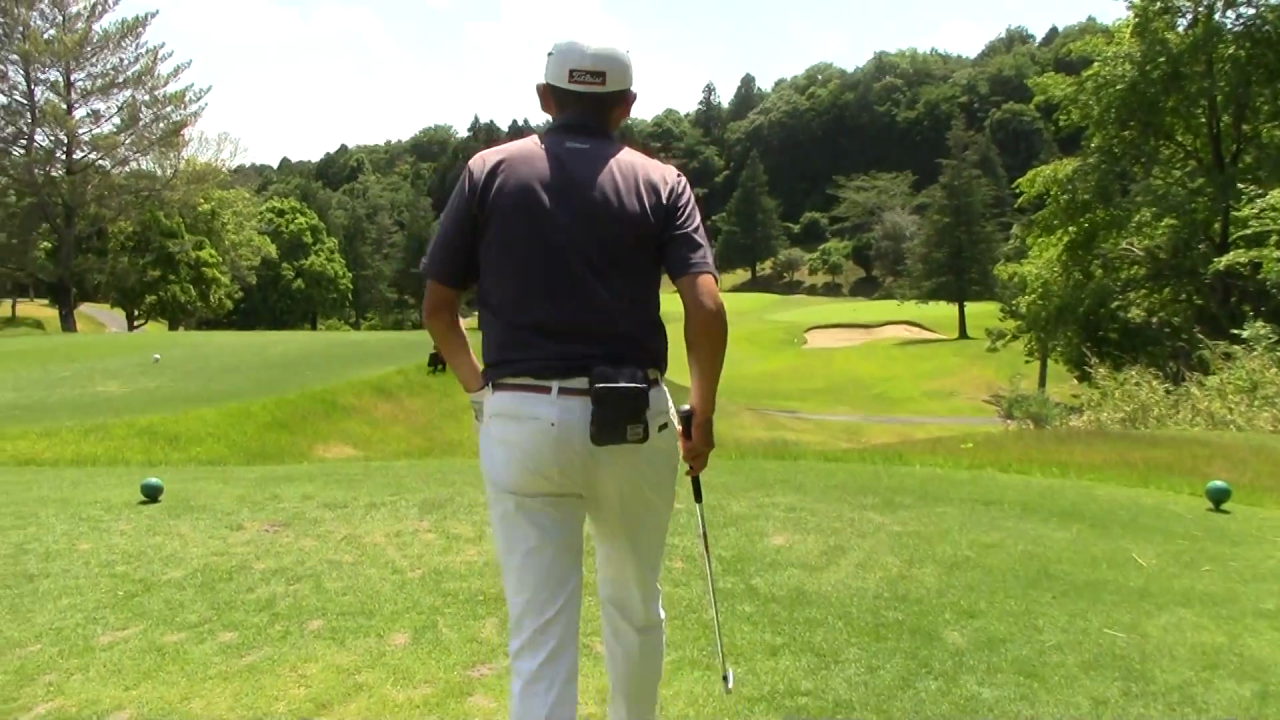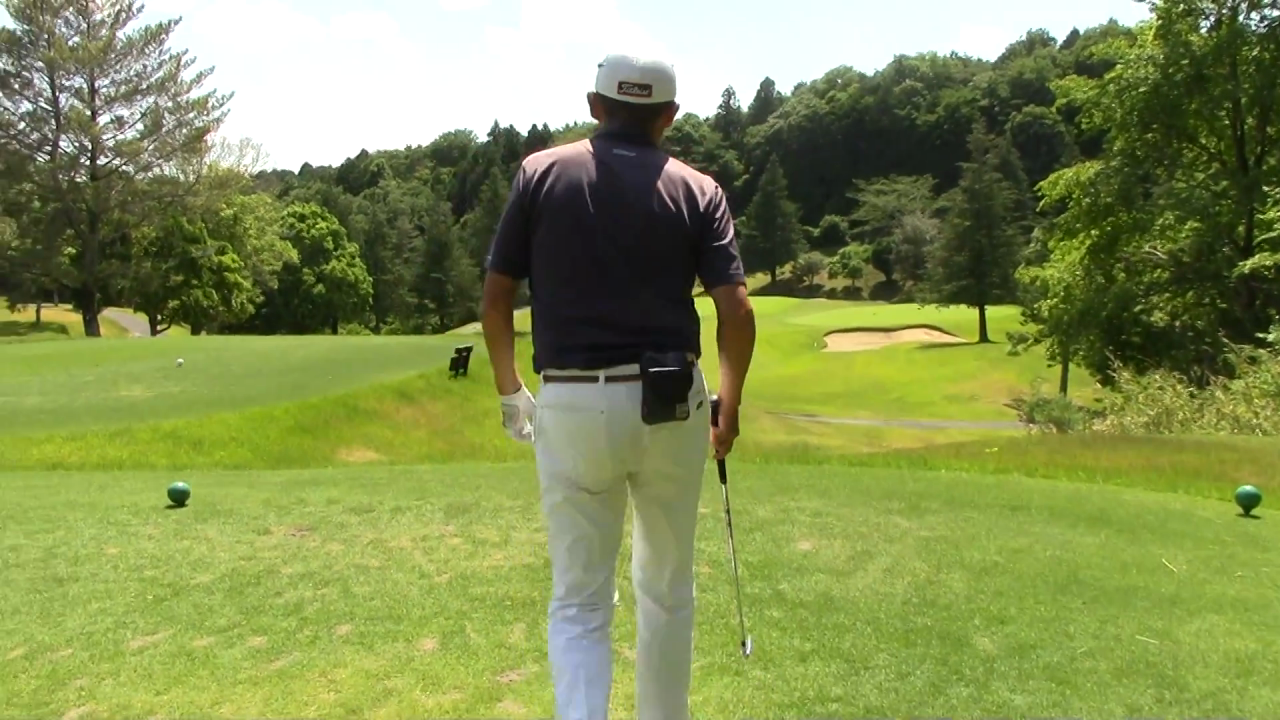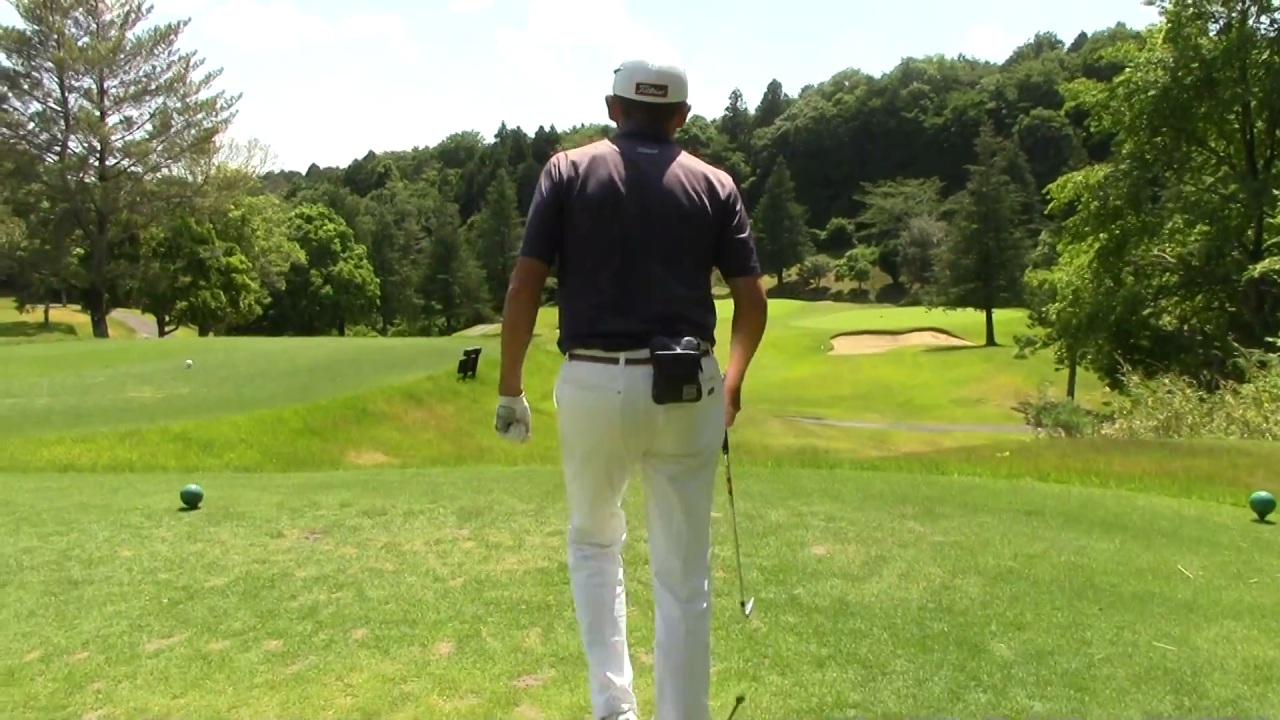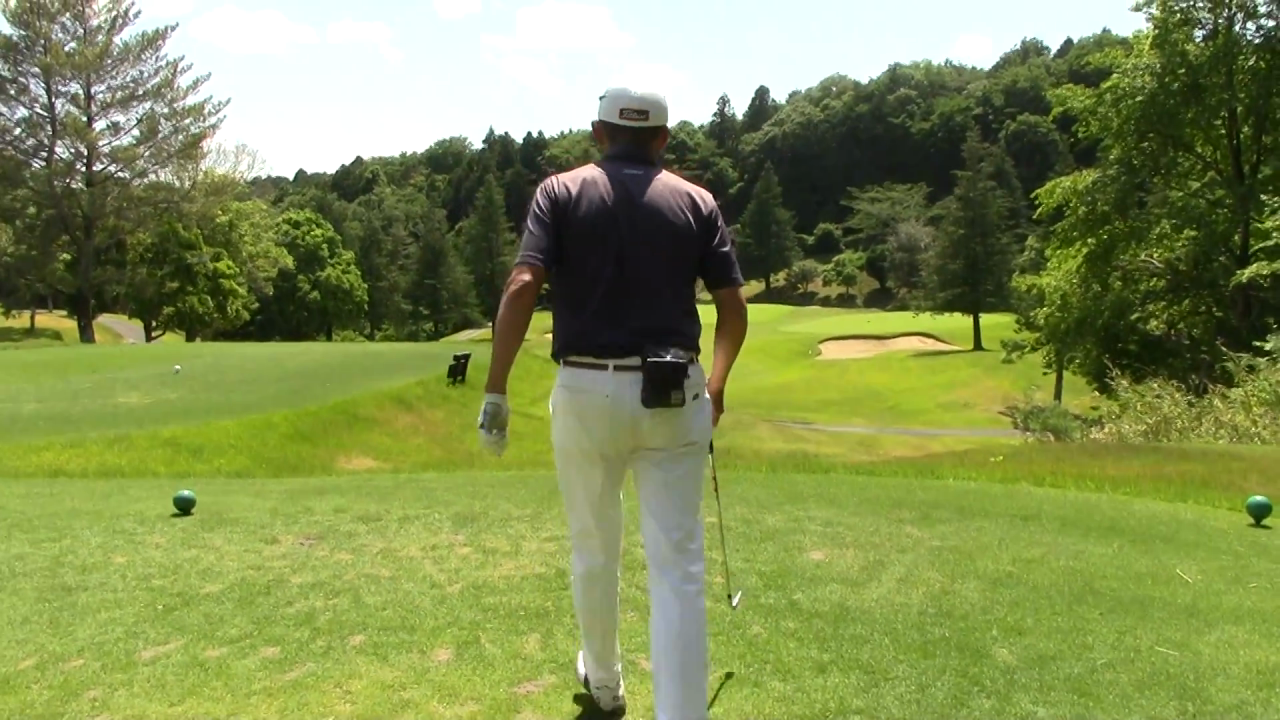
dt=0.2s
person 1, frame 1
left shoulder: (488, 171)
right shoulder: (660, 182)
left elbow: (437, 306)
right elbow: (705, 306)
left wrist: (478, 383)
right wrist: (703, 413)
left hip: (523, 421)
right hip: (633, 422)
left knee: (539, 641)
right knee: (633, 602)
person 1, frame 2
left shoulder: (541, 172)
right shoulder: (697, 190)
left elbow: (494, 297)
right elbow: (736, 312)
left wrist: (510, 390)
right wrist: (729, 406)
left hip: (571, 406)
right hip: (670, 409)
left knee: (578, 606)
right knee: (667, 590)
person 1, frame 3
left shoulder: (568, 170)
right shoulder: (714, 184)
left elbow: (524, 284)
right elbow: (752, 301)
left wrist: (509, 388)
right wrist: (733, 381)
left hip: (591, 386)
right hip: (686, 389)
left knee: (593, 544)
right knee: (683, 580)
person 1, frame 4
left shoulder: (561, 191)
right shoulder: (696, 201)
left elbow: (521, 288)
right elbow: (733, 308)
left wrist: (495, 391)
right wrist: (716, 384)
left hip: (585, 392)
right hip: (672, 396)
left knee: (594, 549)
right knee: (677, 569)
